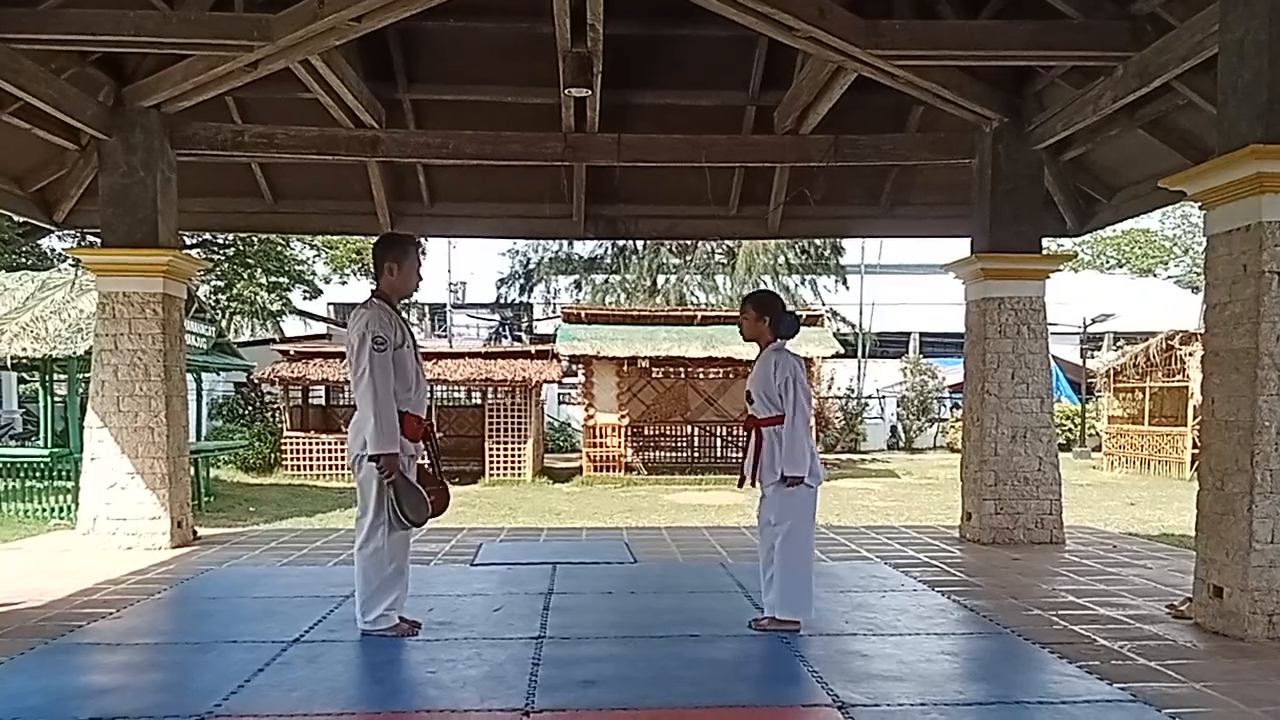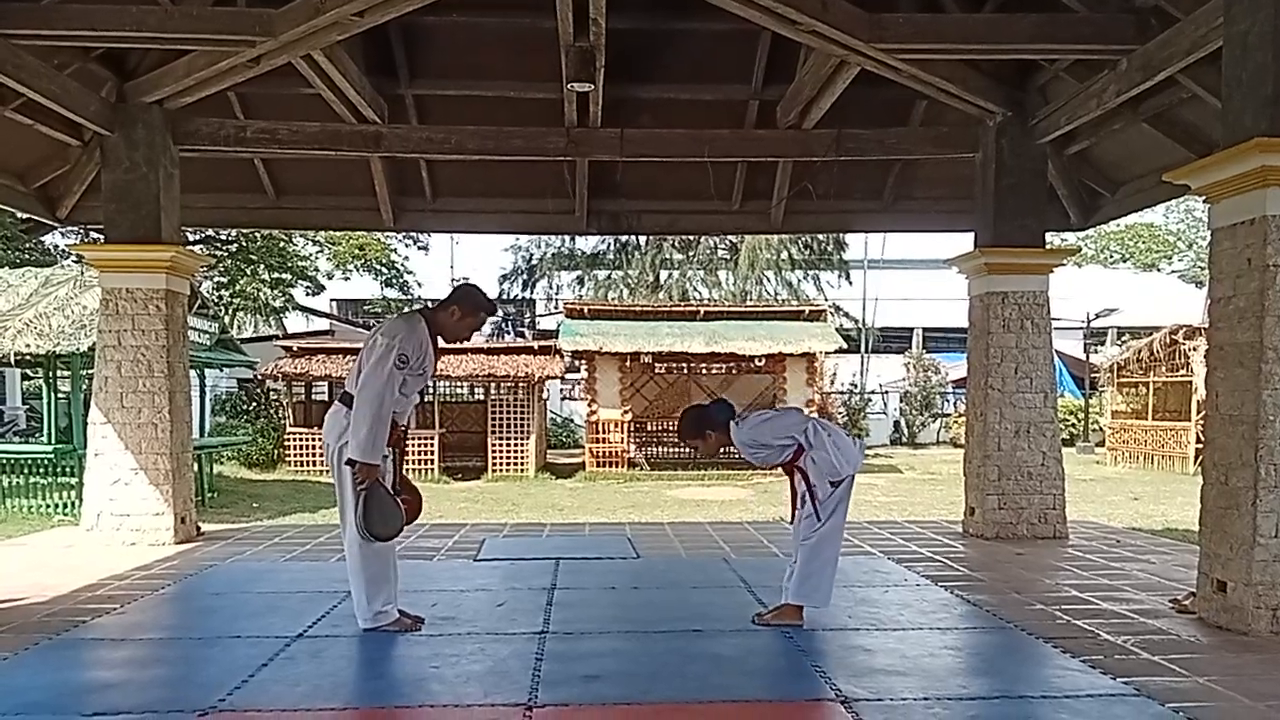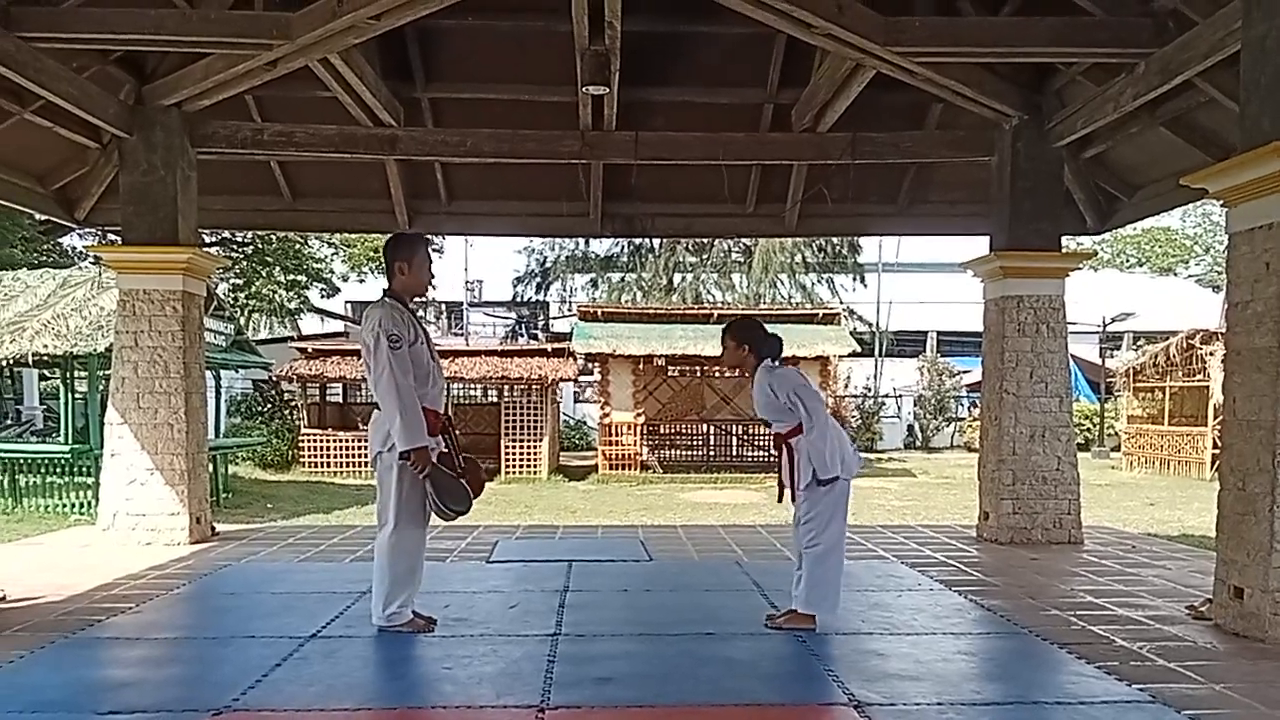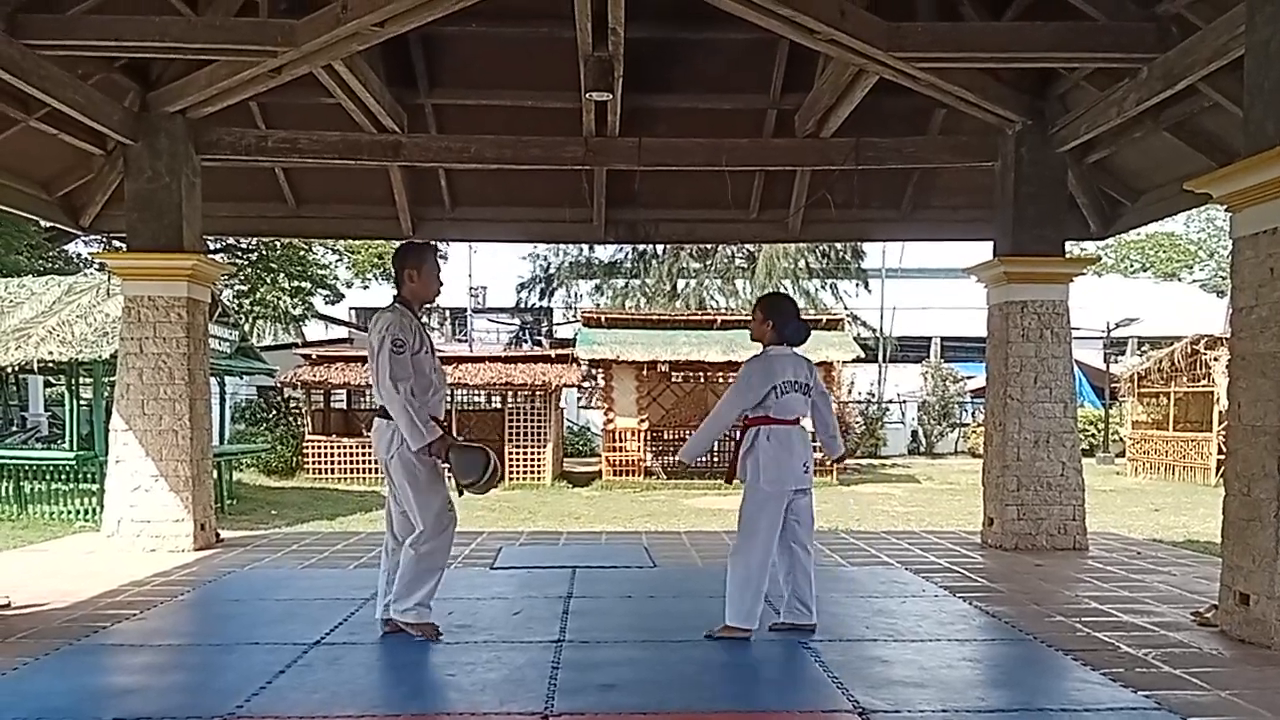
dt=0.7s
person 1, frame 1
left shoulder: (391, 317)
right shoulder: (372, 320)
right elbow: (374, 391)
right wrist: (386, 450)
left hip: (398, 438)
right hip: (381, 440)
left knee: (395, 529)
right knee: (379, 530)
left ankle: (386, 611)
right ankle: (376, 618)
person 1, frame 2
left shoulder: (421, 335)
right shoulder: (405, 335)
right elbow: (373, 396)
left wrist: (378, 453)
right wrist: (366, 457)
left hip: (371, 433)
right hip: (355, 431)
left ankle: (384, 606)
right ankle: (376, 613)
person 1, frame 3
left shoulder: (403, 316)
right shoulder: (385, 319)
right elbow: (395, 387)
right wrist: (415, 443)
left hip: (413, 434)
right hip: (402, 436)
left knee: (411, 523)
right knee: (400, 524)
left ankle: (399, 607)
right ankle: (391, 613)
person 1, frame 4
left shoulder: (409, 323)
right shoulder: (393, 323)
right elbow: (395, 389)
left wrist: (433, 436)
right wrist: (430, 438)
left hip: (413, 437)
right hip: (406, 438)
left knee: (405, 528)
right knee: (436, 521)
left ankle: (394, 611)
right ankle: (409, 607)
person 2, frame 1
left shoulder: (782, 362)
right shoulder: (767, 359)
left elbow: (798, 415)
left wrist: (795, 468)
left hip: (790, 463)
right hip: (774, 463)
left knee: (789, 536)
right knee: (773, 535)
left ankle: (788, 614)
right ankle: (780, 610)
person 2, frame 2
left shoulder: (746, 435)
right shoulder: (742, 431)
left elbow: (799, 424)
right elbow: (791, 417)
left hip: (830, 462)
right hip: (815, 466)
left knee: (814, 534)
right knee: (806, 534)
left ankle: (794, 609)
right ankle: (791, 603)
person 2, frame 3
left shoulder: (774, 378)
right shoulder: (767, 377)
left elbow: (815, 415)
left wrist: (816, 469)
left hip: (821, 461)
right hip: (809, 461)
left knee: (818, 536)
right knee: (807, 535)
left ankle: (808, 612)
right ankle: (802, 605)
person 2, frame 4
left shoulder: (759, 366)
right shoulder: (804, 366)
left elbow: (726, 412)
right elbow: (823, 408)
left wrist: (690, 451)
right wrist: (834, 446)
left hip: (768, 459)
right hip: (797, 457)
left knee: (752, 543)
right knee: (795, 542)
left ankle: (740, 622)
right ankle: (801, 615)
